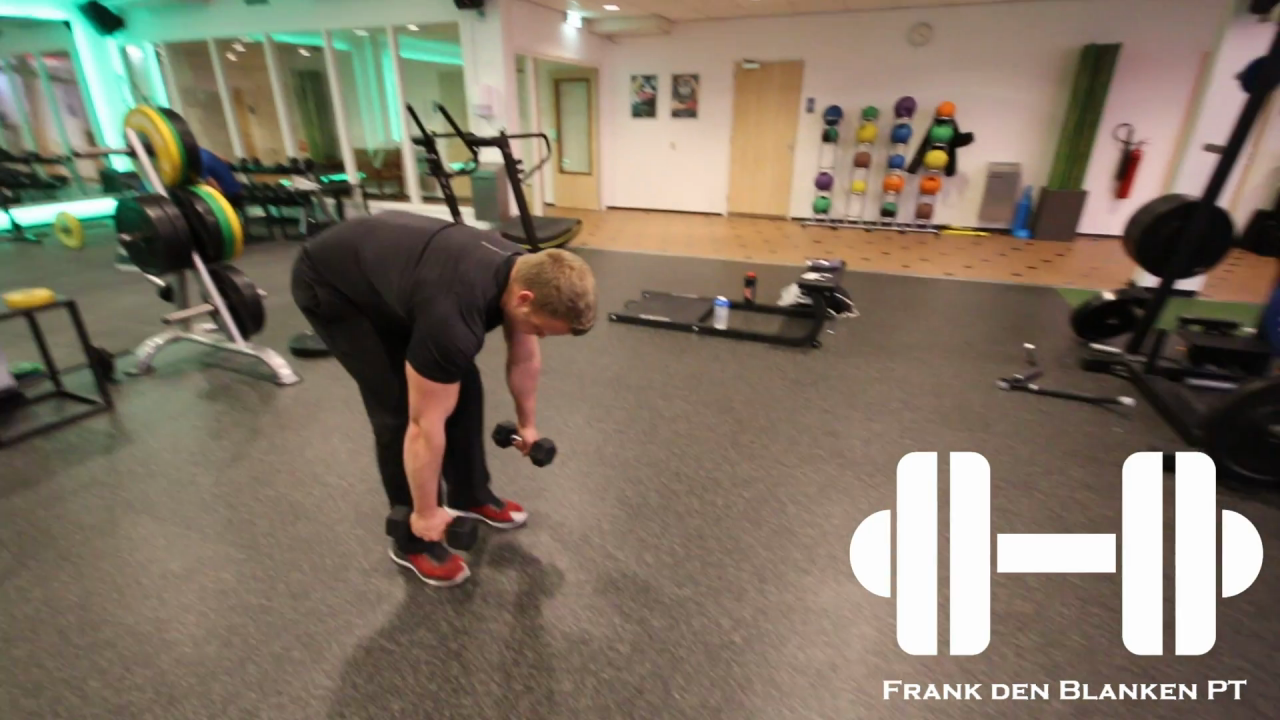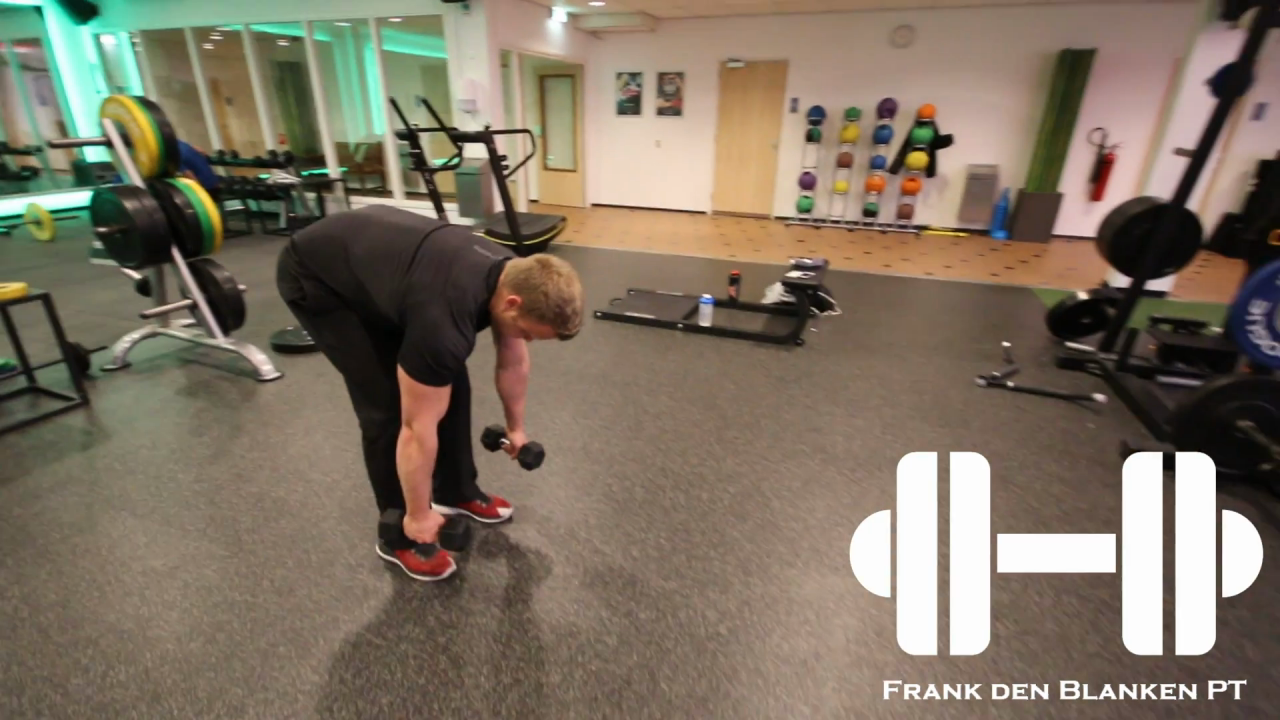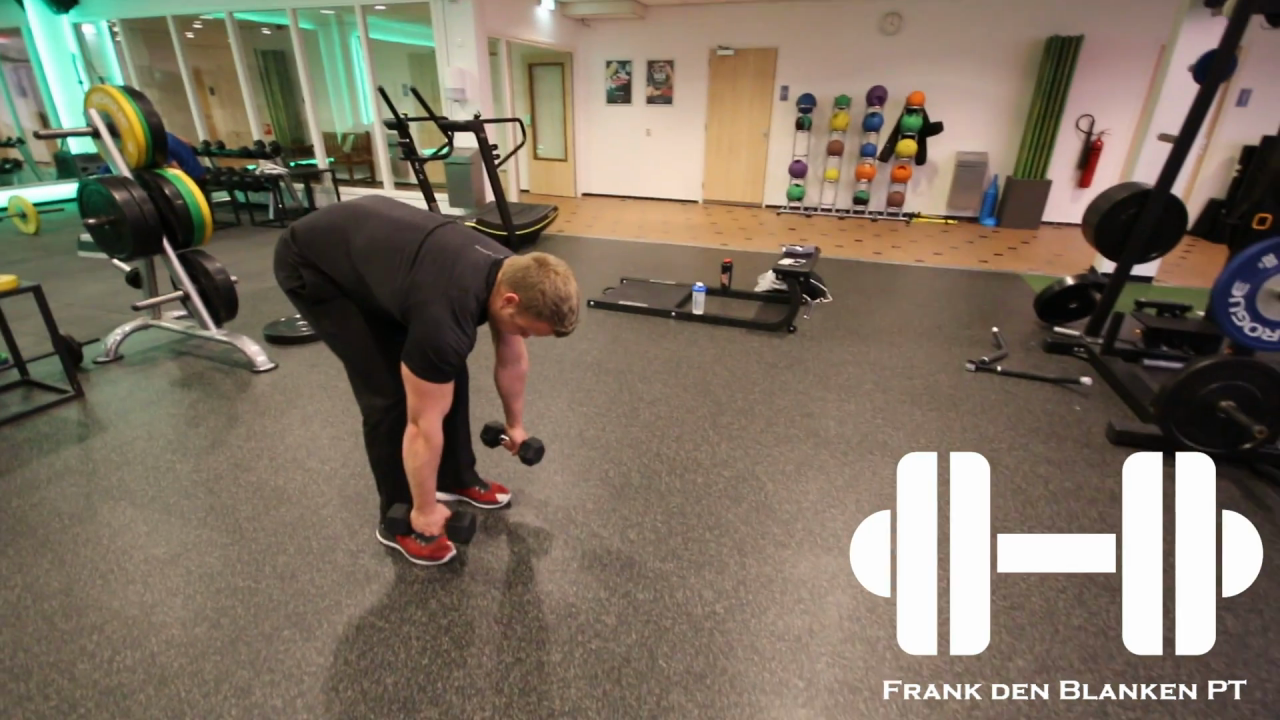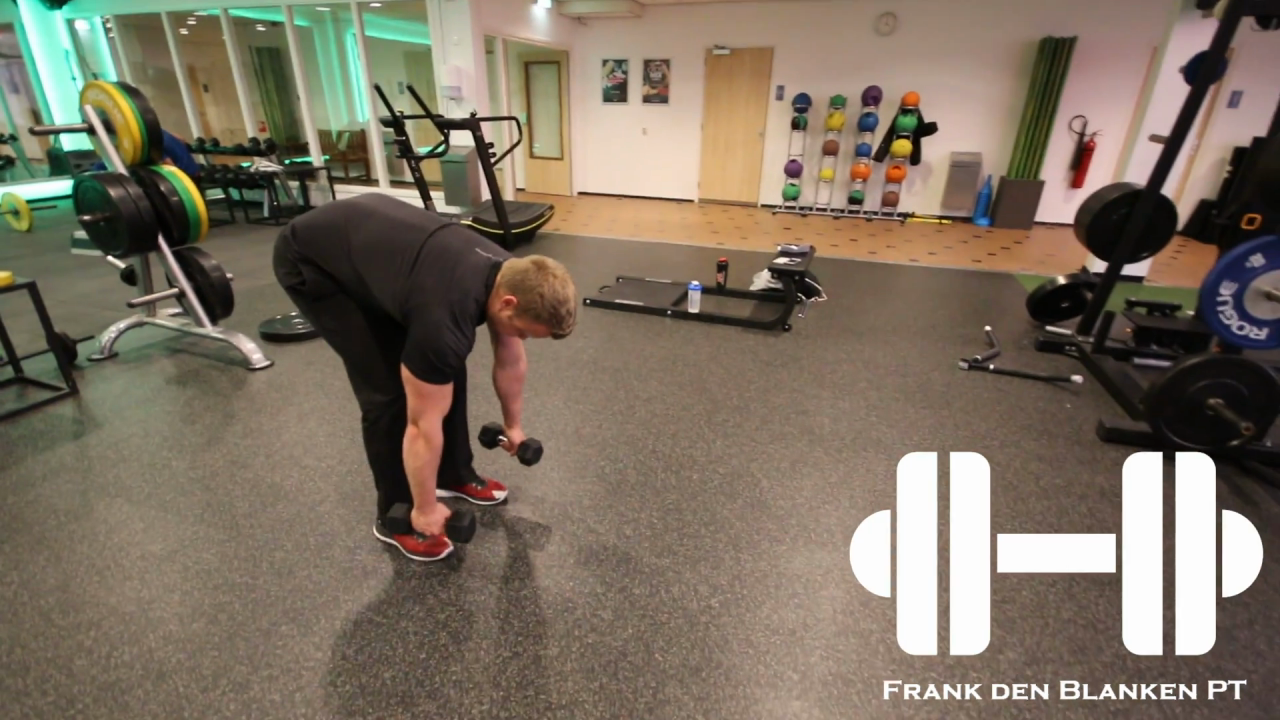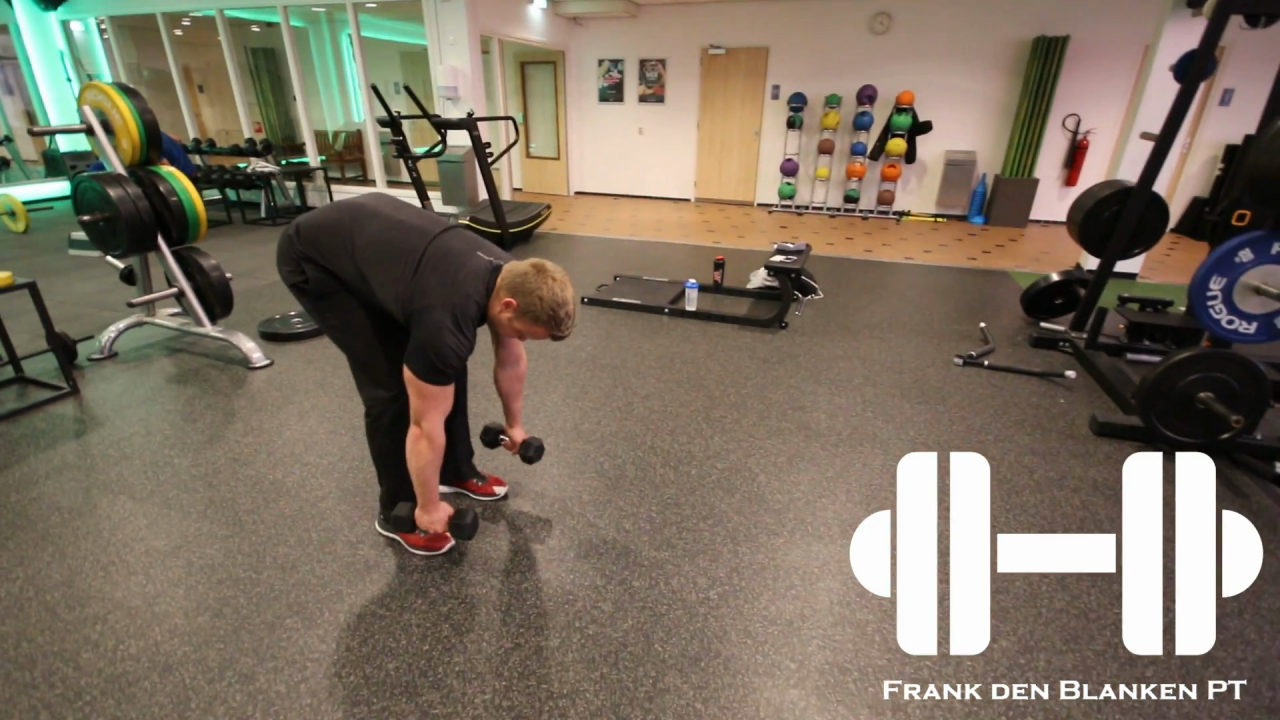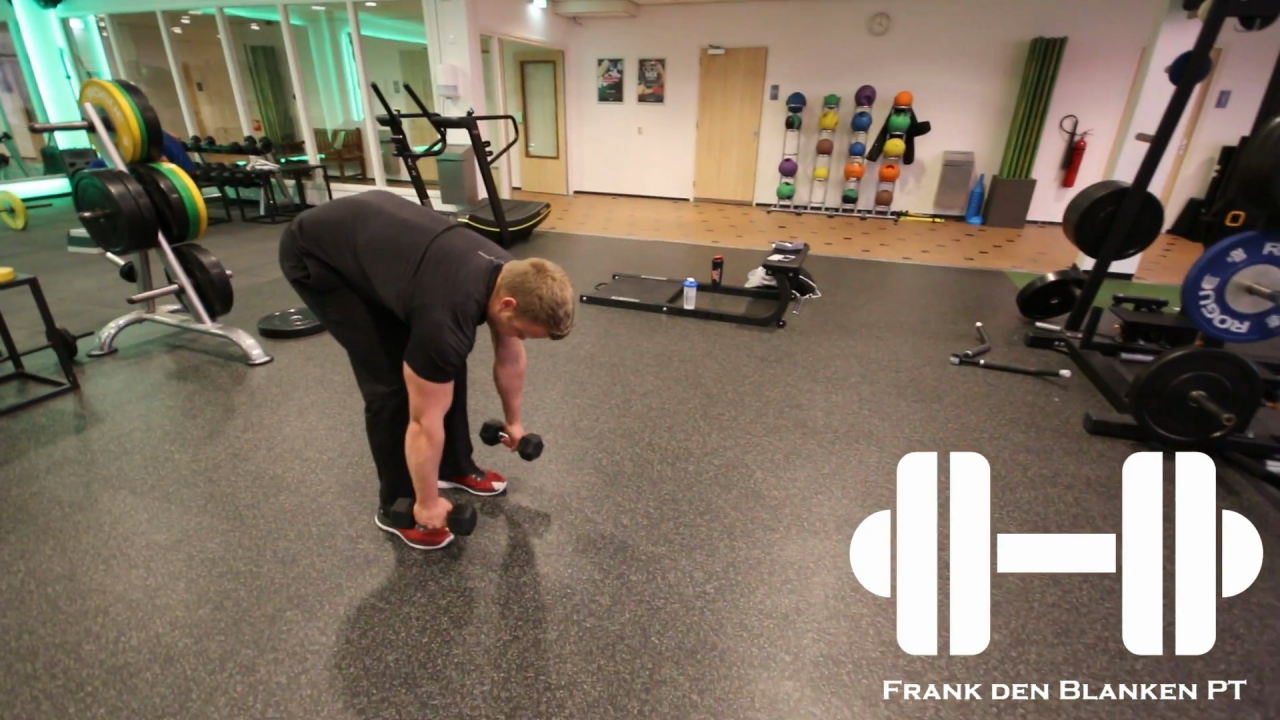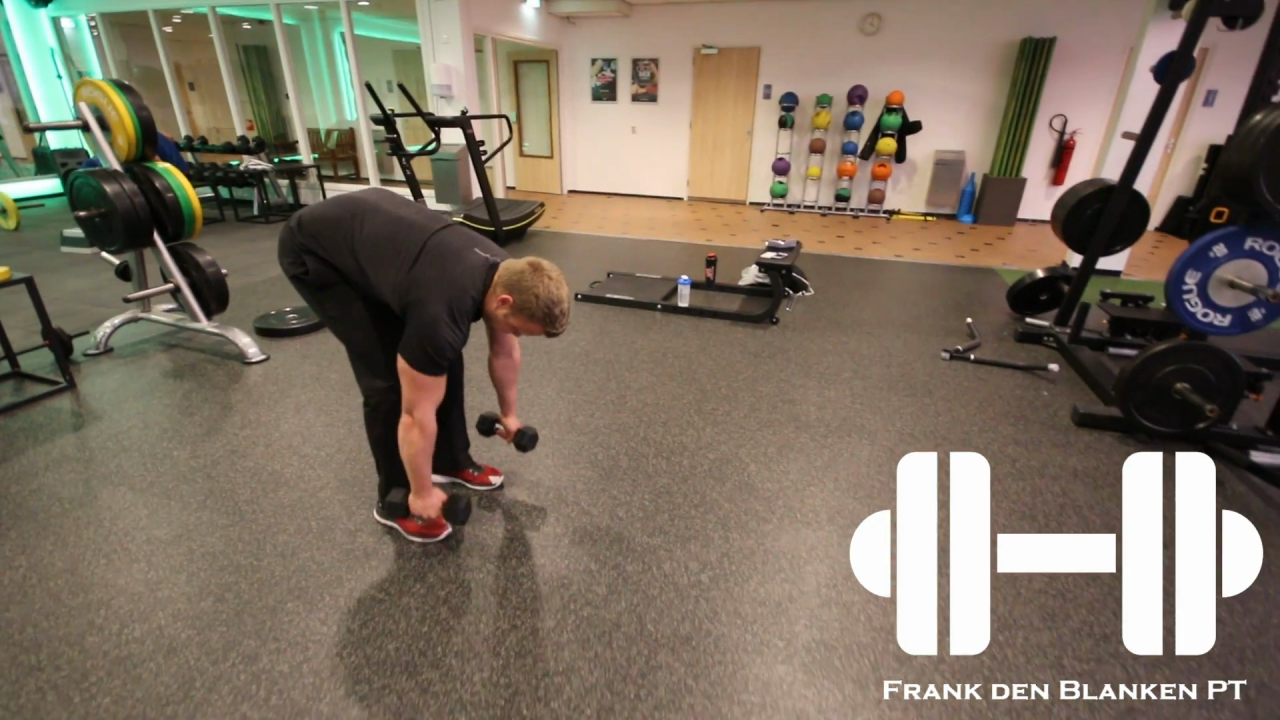
dt=0.1s
person 1, frame 1
left shoulder: (526, 273)
right shoulder: (454, 316)
left elbow: (524, 360)
right elbow: (426, 426)
left wrist: (527, 424)
right wrist: (426, 513)
left hip: (385, 259)
right hip: (329, 284)
left knee: (463, 387)
right knee: (400, 409)
left ankle: (470, 496)
right ankle: (414, 543)
person 1, frame 2
left shoulder: (513, 275)
right shoulder: (443, 320)
left elbow: (513, 364)
right elbow: (418, 429)
left wrist: (516, 428)
right wrist: (419, 515)
left hip: (371, 252)
right hip: (315, 277)
left knee: (450, 384)
right knee: (387, 404)
left ankle: (457, 492)
right ankle: (401, 537)
person 1, frame 3
left shoulder: (511, 273)
right shoulder: (444, 314)
left elbow: (511, 361)
right elbow: (424, 424)
left wrist: (515, 424)
right wrist: (425, 509)
left hip: (367, 237)
right hip: (312, 264)
left knee: (448, 373)
right knee: (388, 391)
left ankle: (456, 478)
person 1, frame 4
left shoulder: (509, 274)
right shoulder: (443, 317)
left elbow: (510, 363)
right elbow: (423, 425)
left wrist: (513, 425)
right wrist: (426, 510)
left hip: (365, 235)
right hip: (311, 261)
left knee: (447, 371)
right knee: (387, 387)
left ankle: (454, 475)
person 1, frame 5
left shoulder: (509, 279)
right shoulder: (446, 317)
left elbow: (510, 361)
right elbow: (426, 425)
left wrist: (514, 424)
right wrist: (429, 507)
right hip: (313, 258)
left knee: (446, 369)
right knee: (390, 384)
left ankle: (456, 471)
right ankle: (399, 512)
person 1, frame 6
left shoulder: (509, 276)
right shoulder: (446, 315)
left elbow: (510, 359)
right elbow: (426, 422)
left wrist: (514, 421)
right wrist: (428, 503)
left hip: (370, 228)
right hip: (315, 254)
left knee: (446, 365)
right knee: (390, 379)
left ankle: (455, 467)
person 1, frame 7
left shoulder: (504, 274)
right shoulder: (441, 312)
left elbow: (505, 353)
right elbow: (418, 416)
left wrist: (508, 413)
right wrist: (422, 493)
right hip: (314, 250)
left knee: (443, 360)
right knee: (387, 377)
left ankle: (451, 461)
